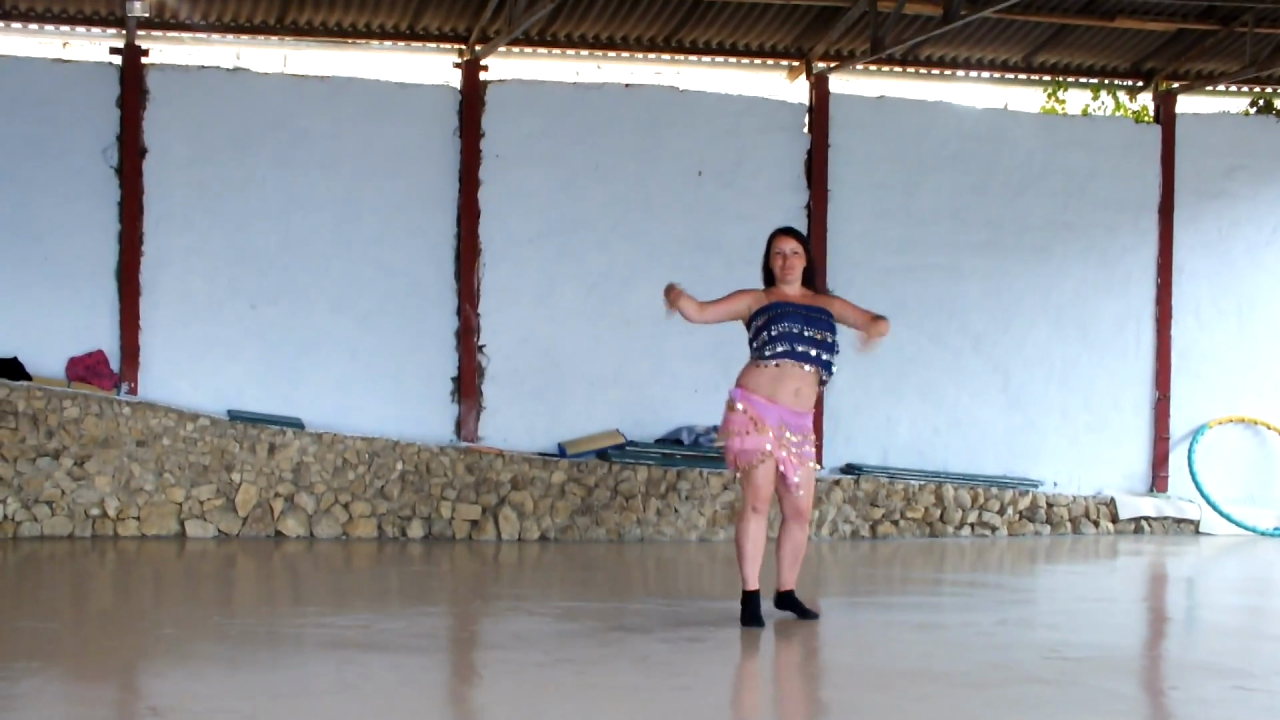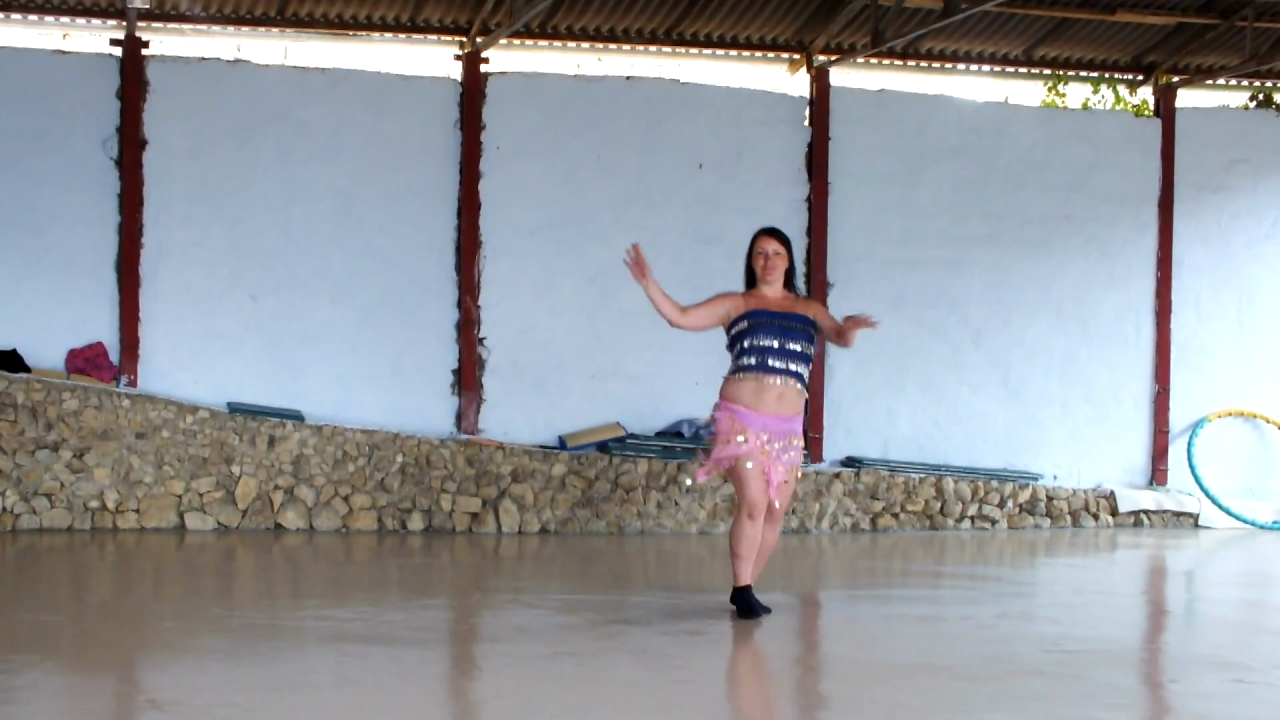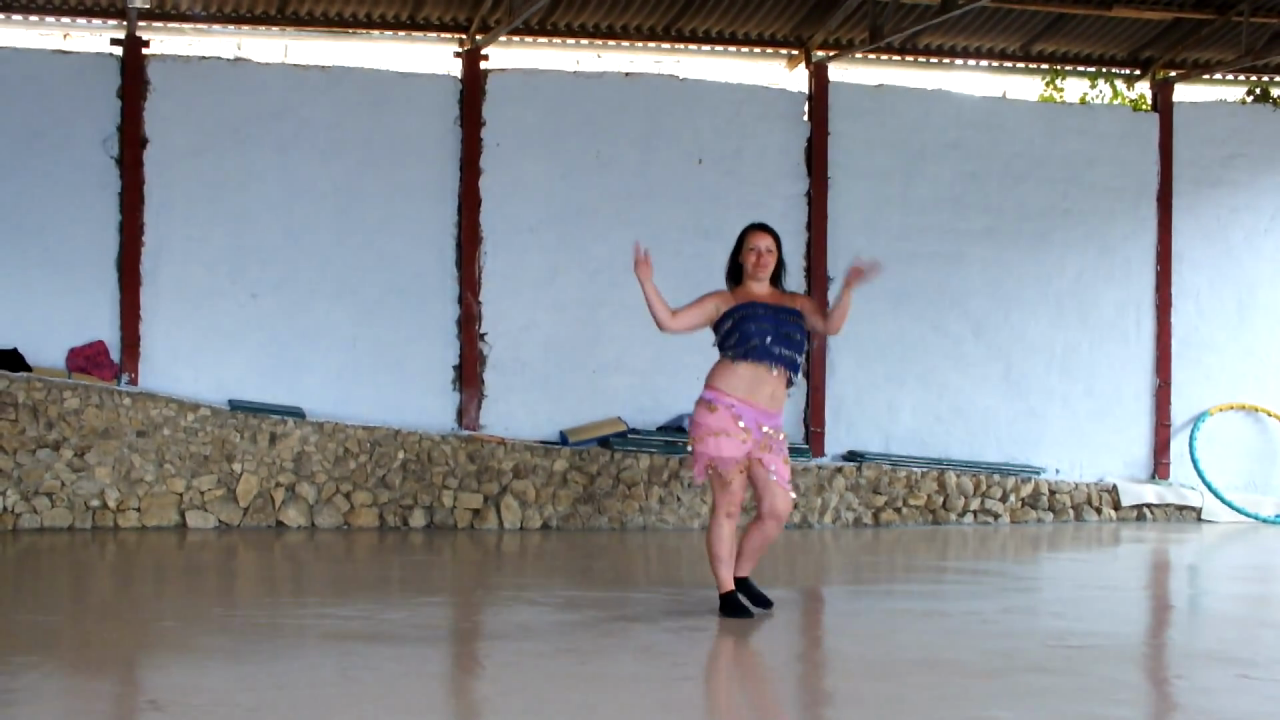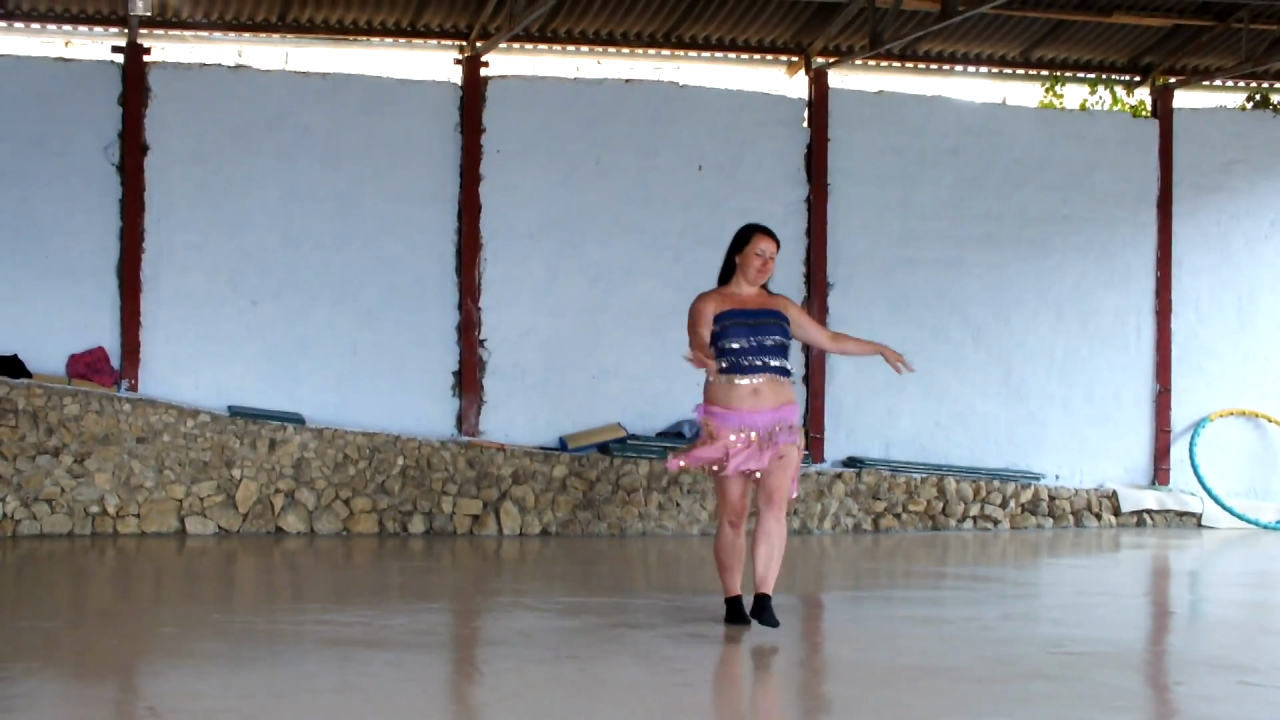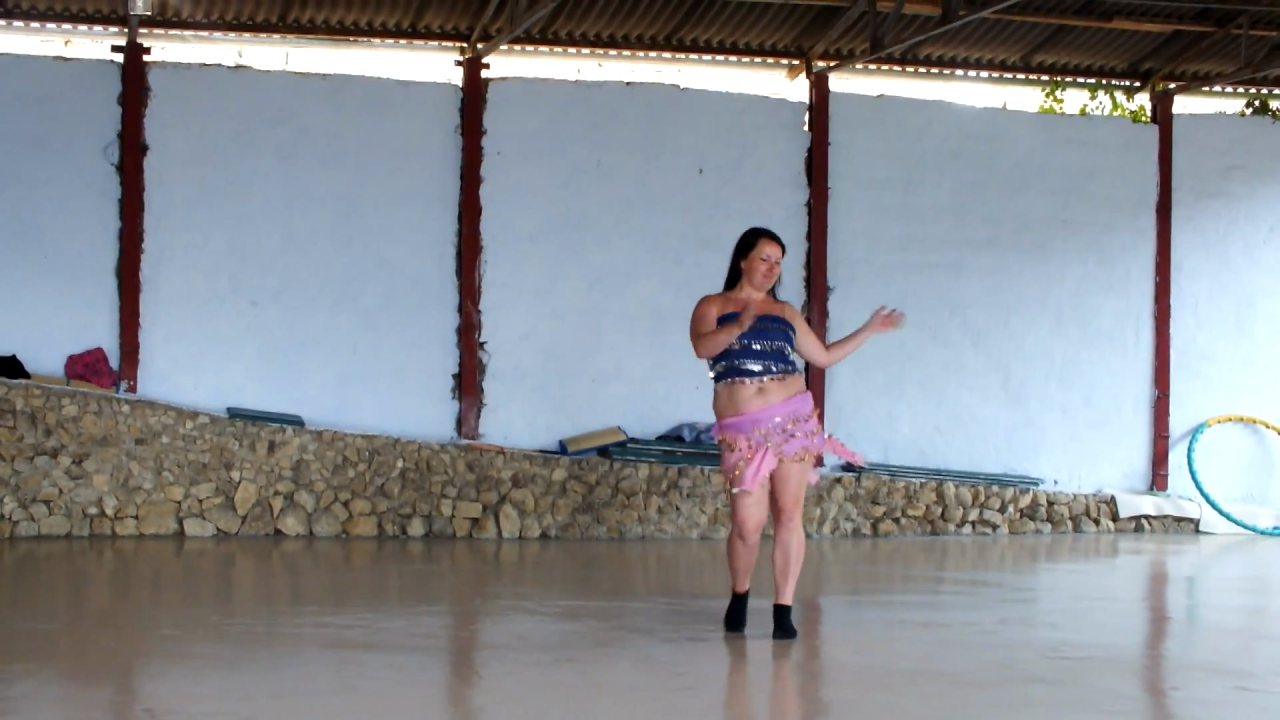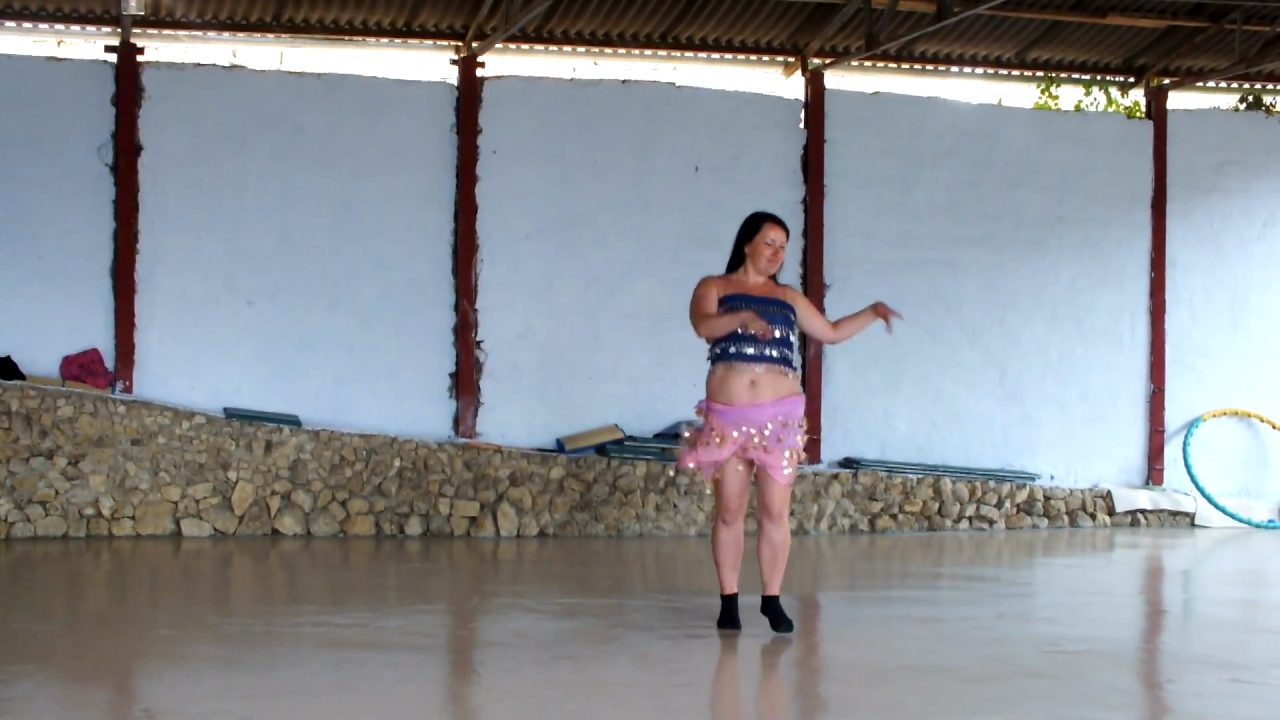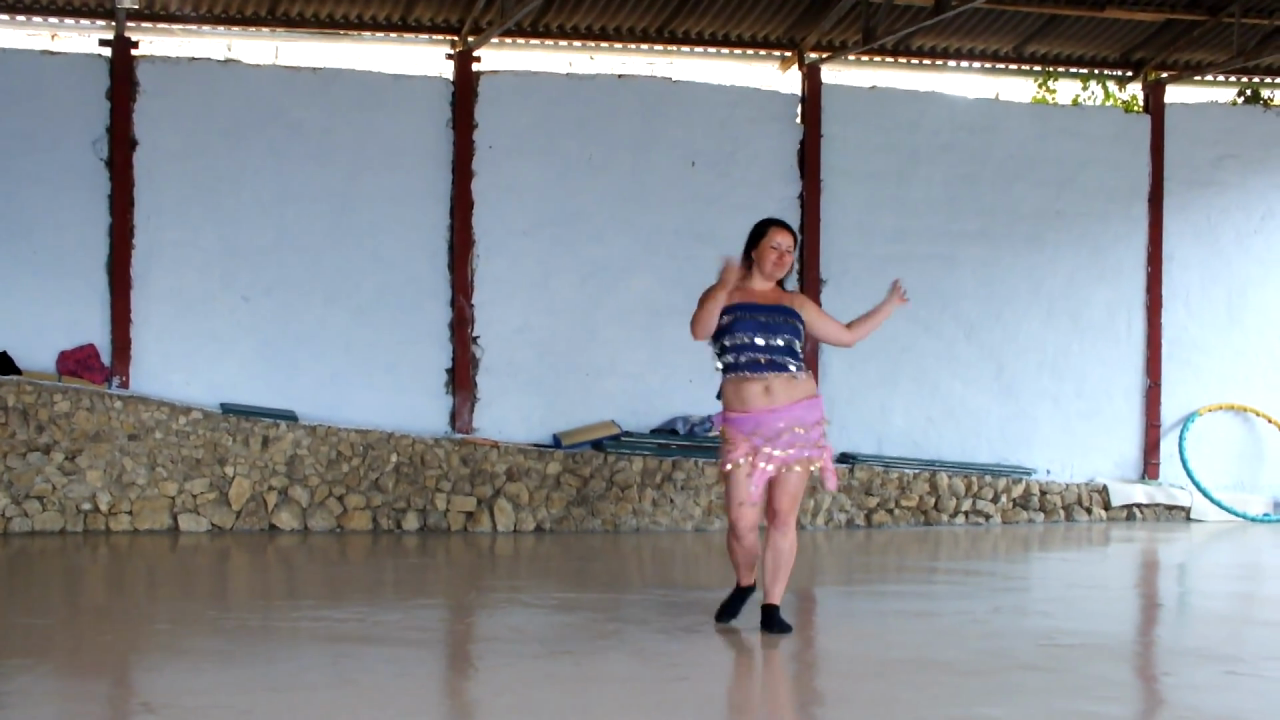
dt=0.3s
person 1, frame 1
left shoulder: (828, 305)
right shoulder: (755, 300)
left elbow: (875, 321)
right elbow: (699, 312)
left wrist: (876, 329)
right wrist: (676, 296)
left hip: (798, 420)
right hip: (755, 410)
left knee: (799, 513)
right knee: (757, 502)
left ankle: (786, 592)
right ankle: (750, 597)
person 1, frame 2
left shoulder: (808, 310)
right shoulder: (739, 304)
left elbow: (837, 337)
right elbow: (679, 316)
left wrist: (850, 328)
right wrist: (647, 283)
left hip: (786, 424)
right hip: (740, 417)
left knee: (776, 512)
right knee: (753, 507)
left ankle: (744, 587)
right ankle: (743, 593)
person 1, frame 3
left shoulder: (797, 304)
right shoulder: (723, 301)
left elbow: (831, 325)
right elbow: (670, 322)
left wrist: (849, 287)
right wrist: (648, 282)
left hip: (765, 421)
right hip: (725, 410)
left knee: (778, 510)
right knee: (728, 506)
left ankle: (741, 577)
right ankle: (727, 594)
person 1, frame 4
left shoulder: (780, 306)
right shoulder: (709, 304)
left elbow: (827, 339)
right elbow: (698, 342)
left wrist: (880, 349)
right wrist: (705, 359)
left hip: (778, 421)
right hip: (728, 423)
left knee: (775, 505)
right knee: (732, 514)
left ankle: (763, 599)
right ankle: (733, 601)
person 1, frame 5
left shoulder: (785, 312)
right shoulder: (712, 307)
left elbow: (823, 357)
right elbow: (702, 346)
left wrist: (868, 330)
right wrist: (738, 327)
left hip: (792, 419)
right hip: (742, 431)
left knee: (789, 515)
right knee: (747, 526)
left ankle: (783, 609)
right ankle: (739, 595)
person 1, frame 6
left shoulder: (787, 295)
right shoulder: (714, 287)
left elbow: (831, 332)
right elbow: (703, 327)
left wrist: (873, 312)
right wrist: (743, 320)
left hip: (779, 415)
right hip: (727, 417)
left knee: (775, 511)
right knee: (729, 512)
left ankle: (772, 600)
right ankle: (728, 601)
person 1, frame 7
left shoulder: (796, 303)
right shoulder: (721, 295)
left elbow: (847, 335)
right elbow: (698, 330)
left wrist: (889, 305)
right wrist: (727, 287)
left hip: (797, 420)
right hip: (745, 426)
left knee: (783, 517)
right knee: (742, 523)
left ankle: (771, 608)
right ankle: (744, 585)
